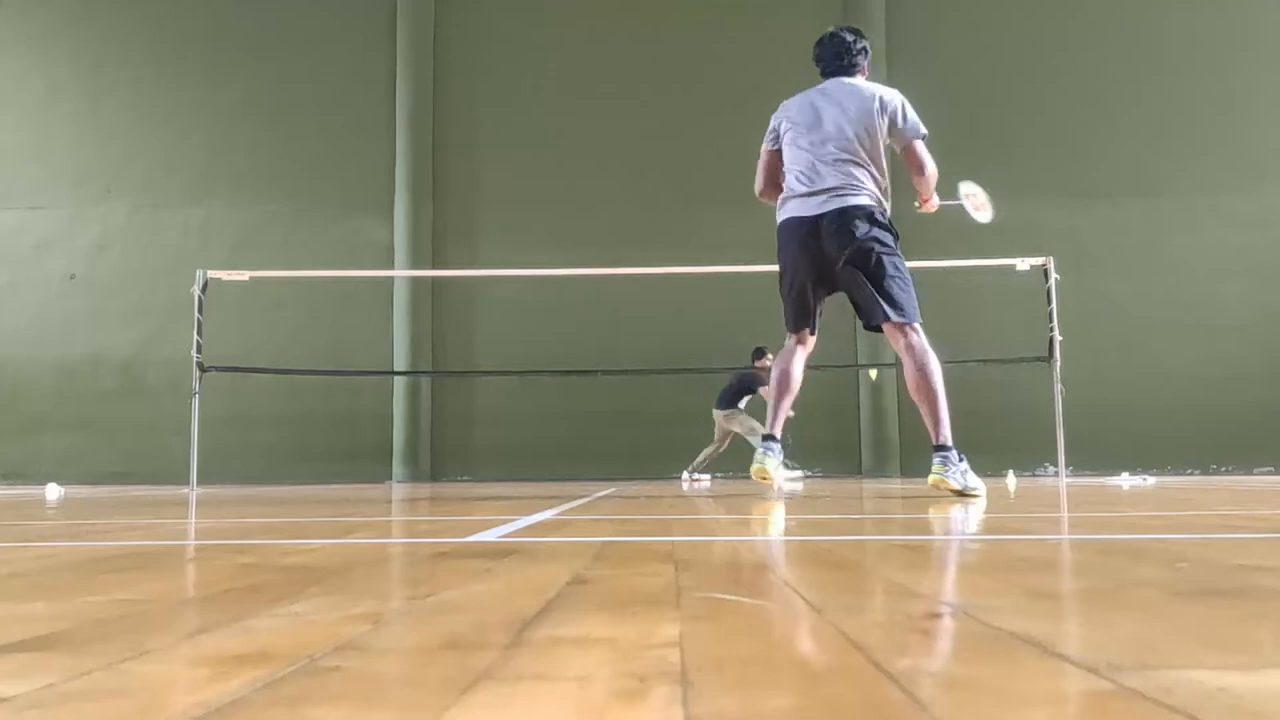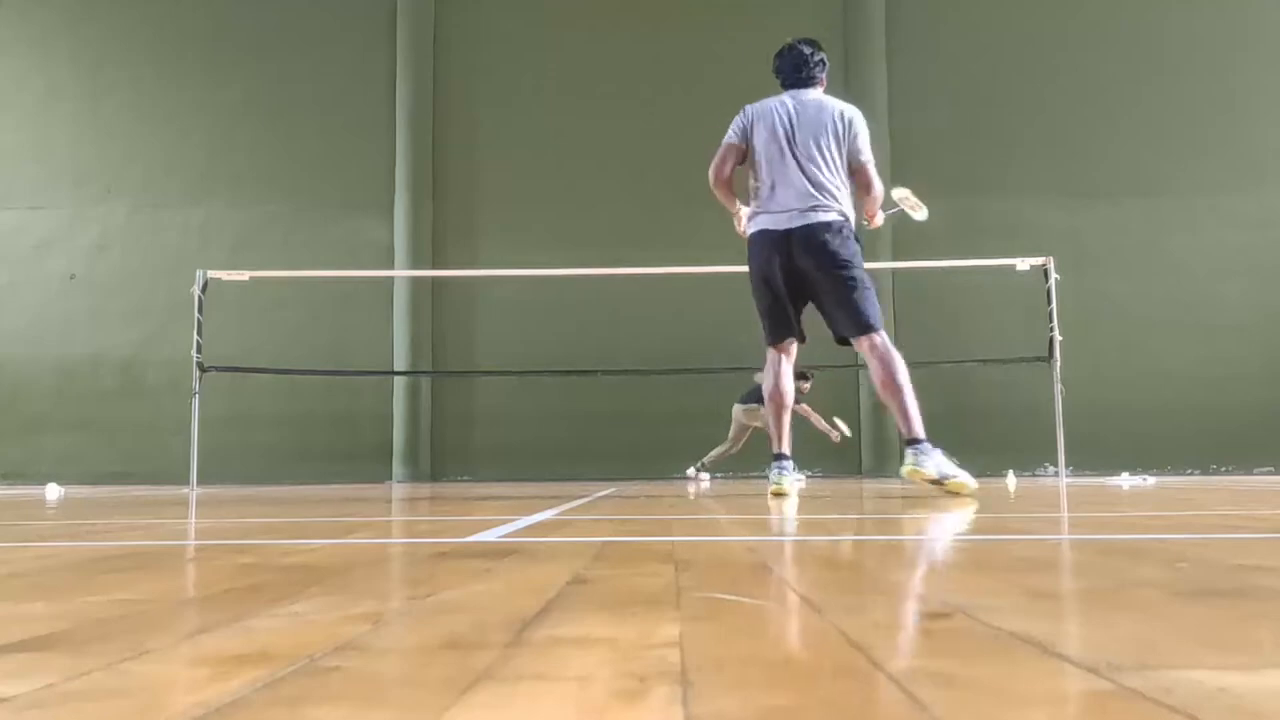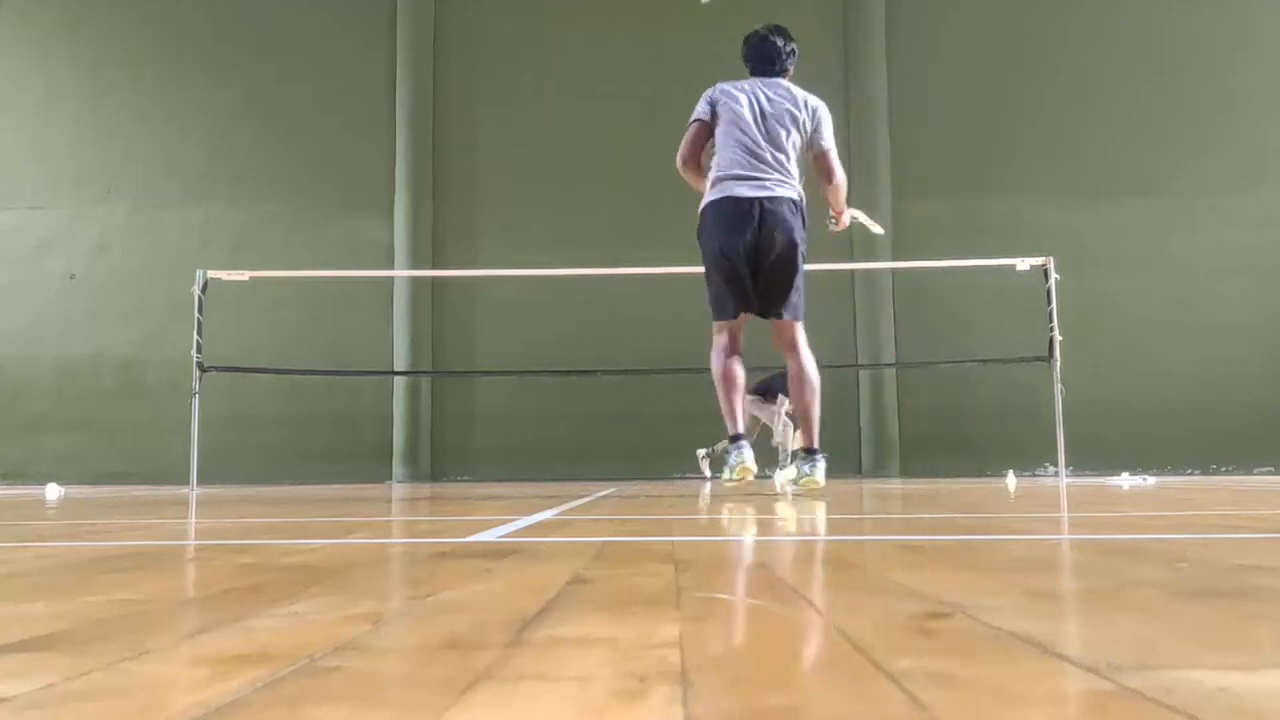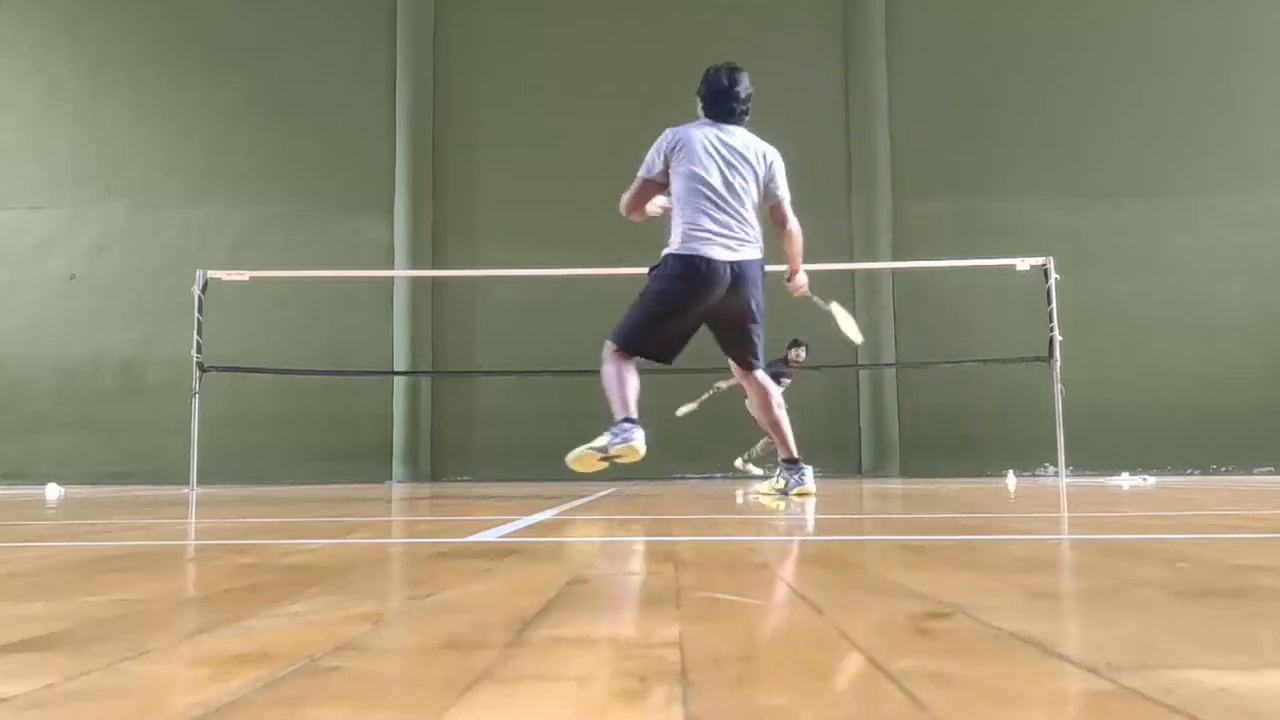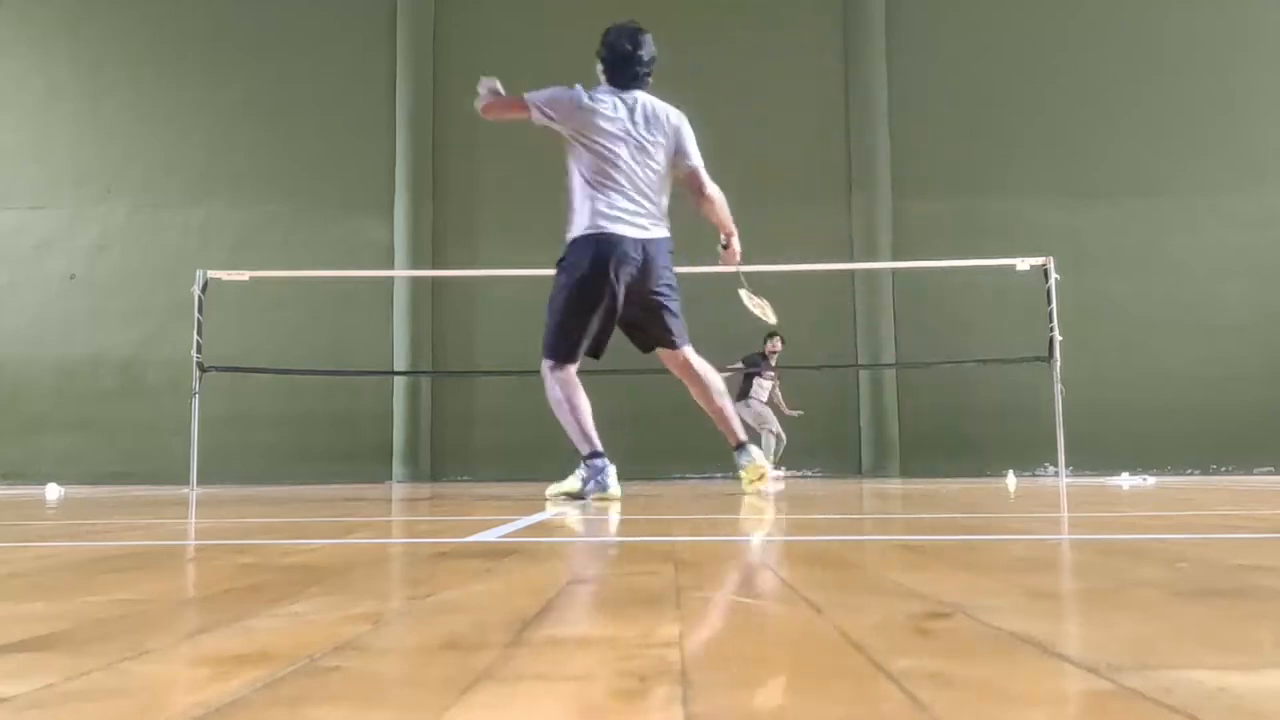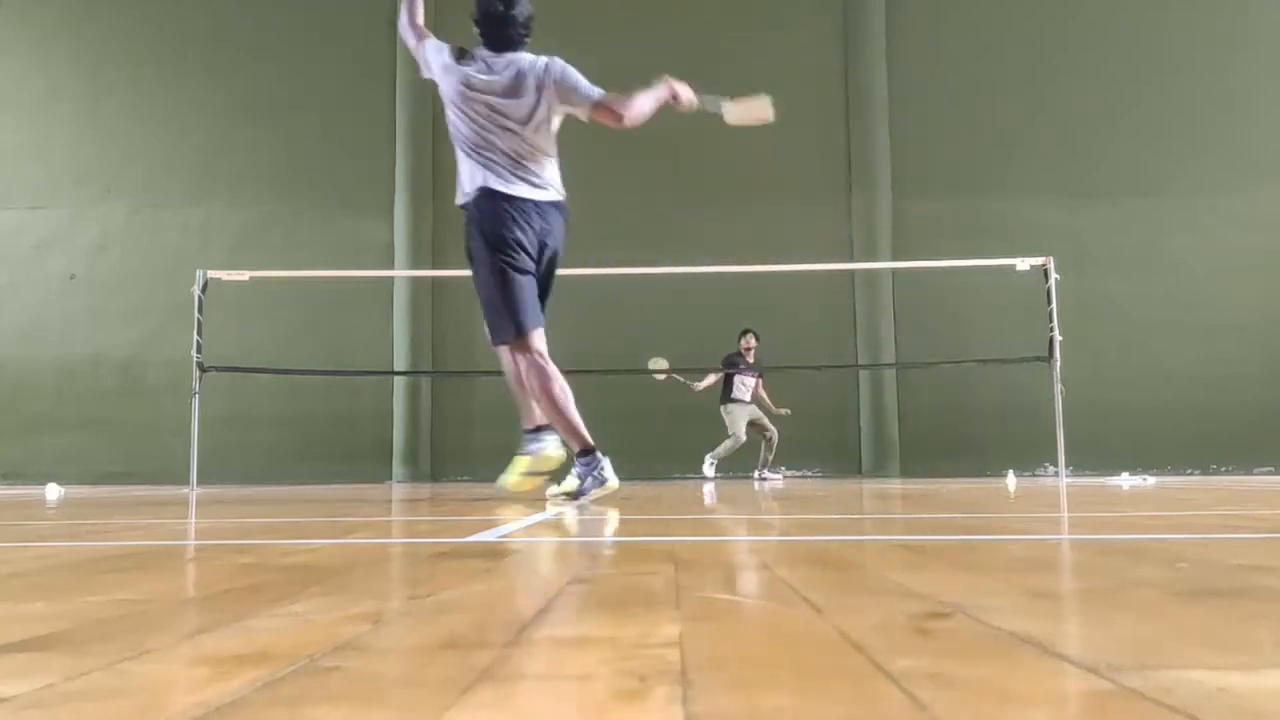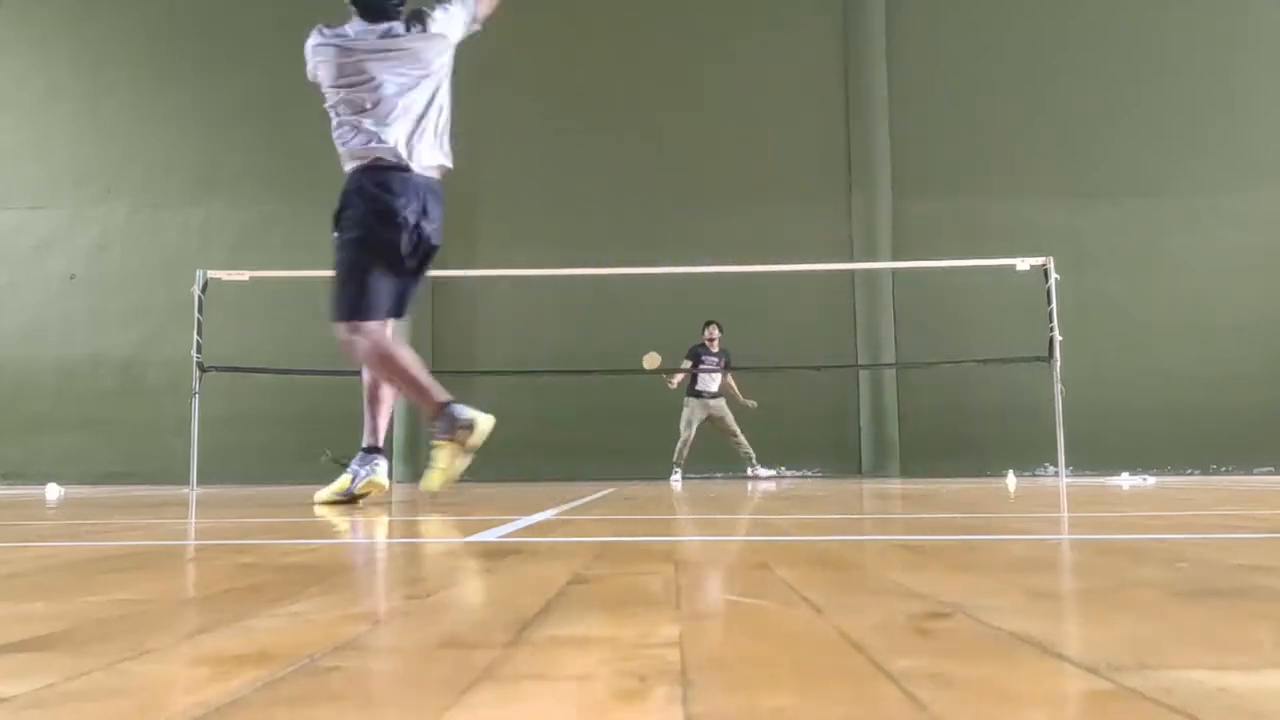
dt=0.2s
person 1, frame 1
left shoulder: (788, 109)
right shoulder: (884, 98)
left elbow: (764, 188)
right elbow: (922, 167)
right wrist: (928, 197)
left hip: (795, 227)
right hip: (858, 219)
left knee: (798, 341)
right knee: (908, 336)
left ankle: (769, 445)
right ankle: (946, 458)
person 1, frame 2
left shoulder: (753, 114)
right shoulder: (845, 113)
left elbow: (718, 176)
right elbow: (870, 189)
left wrist: (738, 211)
right wrist: (871, 214)
left hip: (767, 239)
right hip: (825, 233)
left knee: (781, 352)
right knee: (875, 345)
left ankle: (781, 465)
right ankle: (920, 450)
person 1, frame 3
left shoulder: (719, 94)
right shoulder: (810, 105)
left elbow: (686, 158)
right elbow: (833, 177)
right wrist: (840, 210)
left hip: (725, 213)
right hip: (780, 212)
left knee: (727, 336)
right knee: (791, 339)
left ankle: (738, 445)
right ankle: (810, 457)
person 1, frame 4
left shoulder: (676, 139)
right shoulder: (765, 153)
left elbow: (632, 206)
right elbow: (787, 224)
left wrist: (659, 204)
right wrist: (797, 269)
left hip: (688, 263)
right hip: (745, 269)
left knee: (617, 353)
right knee: (751, 374)
left ankle: (624, 429)
right ankle: (795, 469)
person 1, frame 5
left shoulder: (575, 102)
right shoulder: (671, 119)
left elbow: (489, 108)
right elbow: (705, 191)
left wrist: (490, 89)
right wrist: (731, 232)
left hip: (598, 247)
right hip: (652, 250)
left knee: (558, 366)
right knee: (683, 358)
left ankle: (596, 467)
right ankle: (744, 451)
person 1, frame 6
left shoulder: (455, 67)
right shoulder: (550, 72)
right elbow: (620, 113)
right wrist: (665, 89)
left hip: (497, 216)
right hip: (548, 215)
left knee: (523, 348)
right knee: (524, 342)
left ankle: (590, 462)
right ankle: (541, 437)
person 1, frame 7
left shoulder: (327, 48)
left hip: (377, 190)
right hip: (426, 194)
left knee: (359, 330)
right knee: (376, 327)
left ankle: (451, 415)
right ankle: (370, 459)
